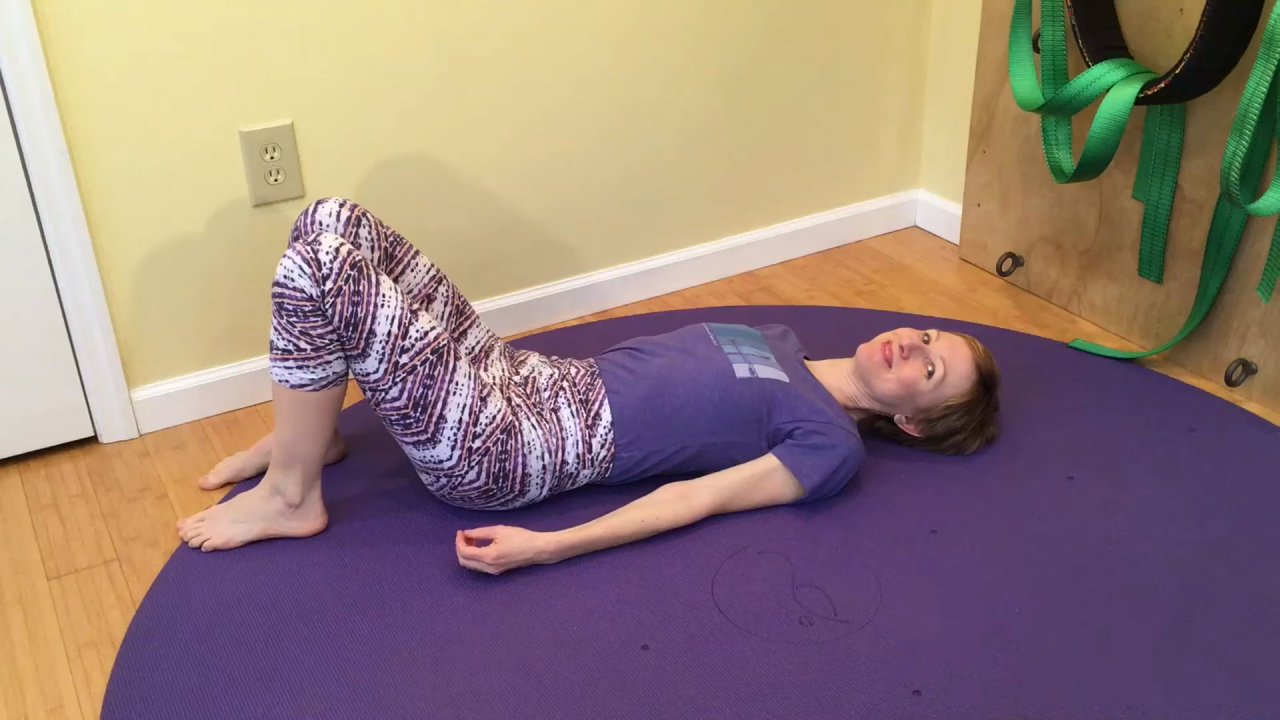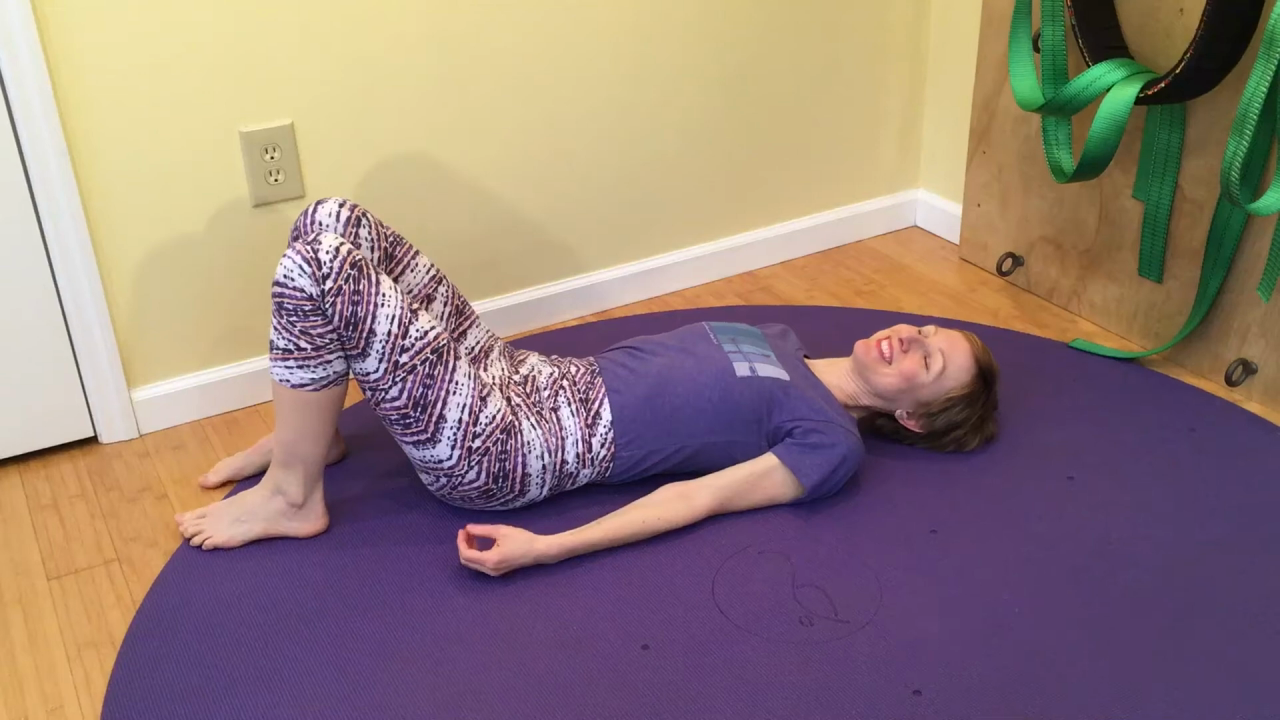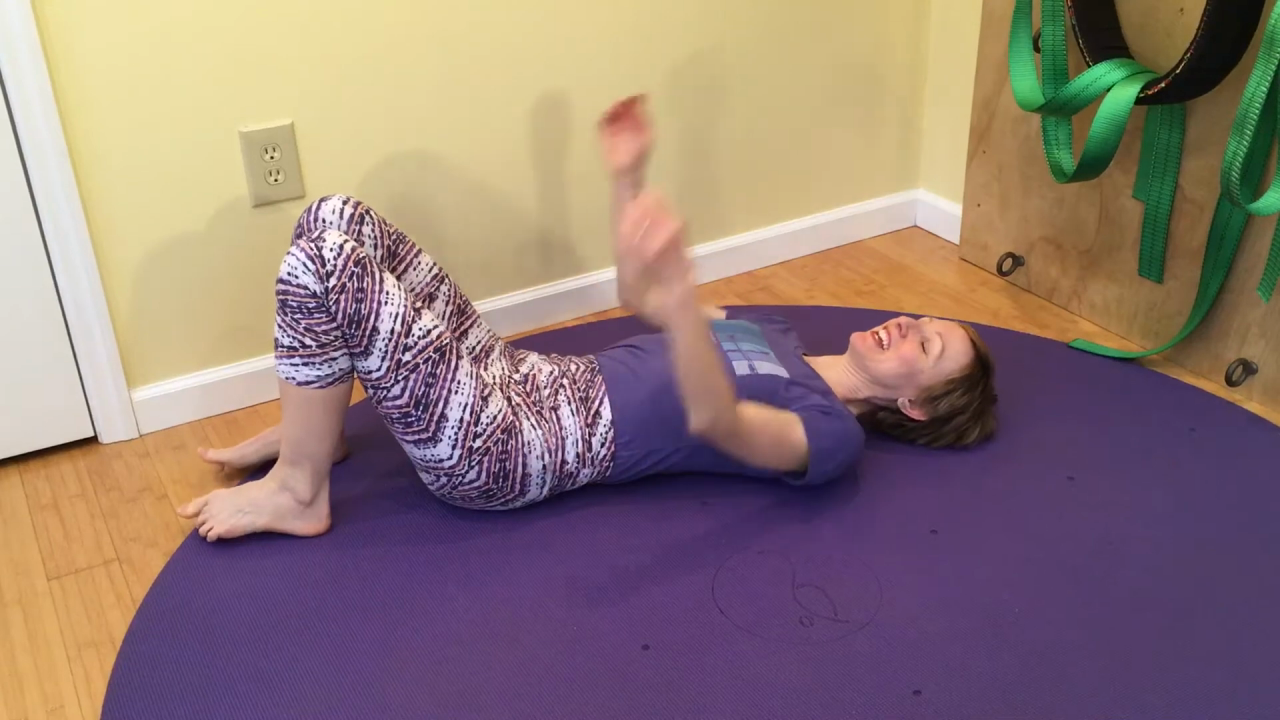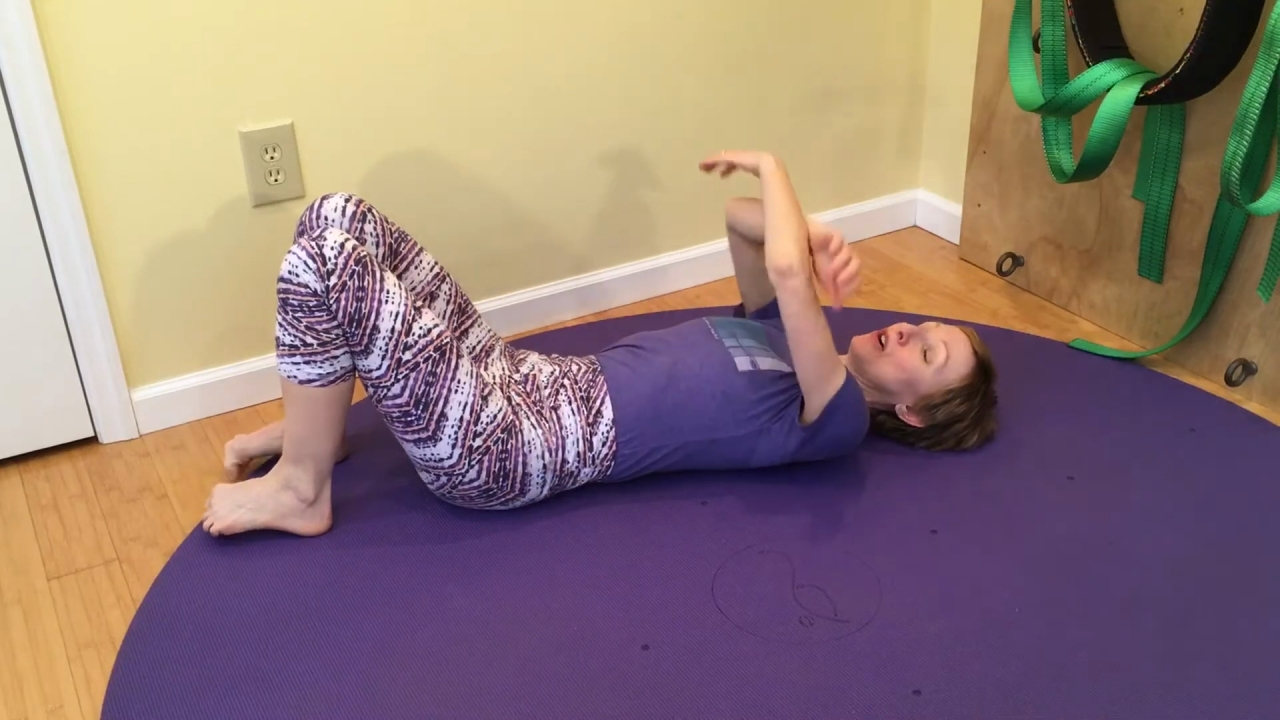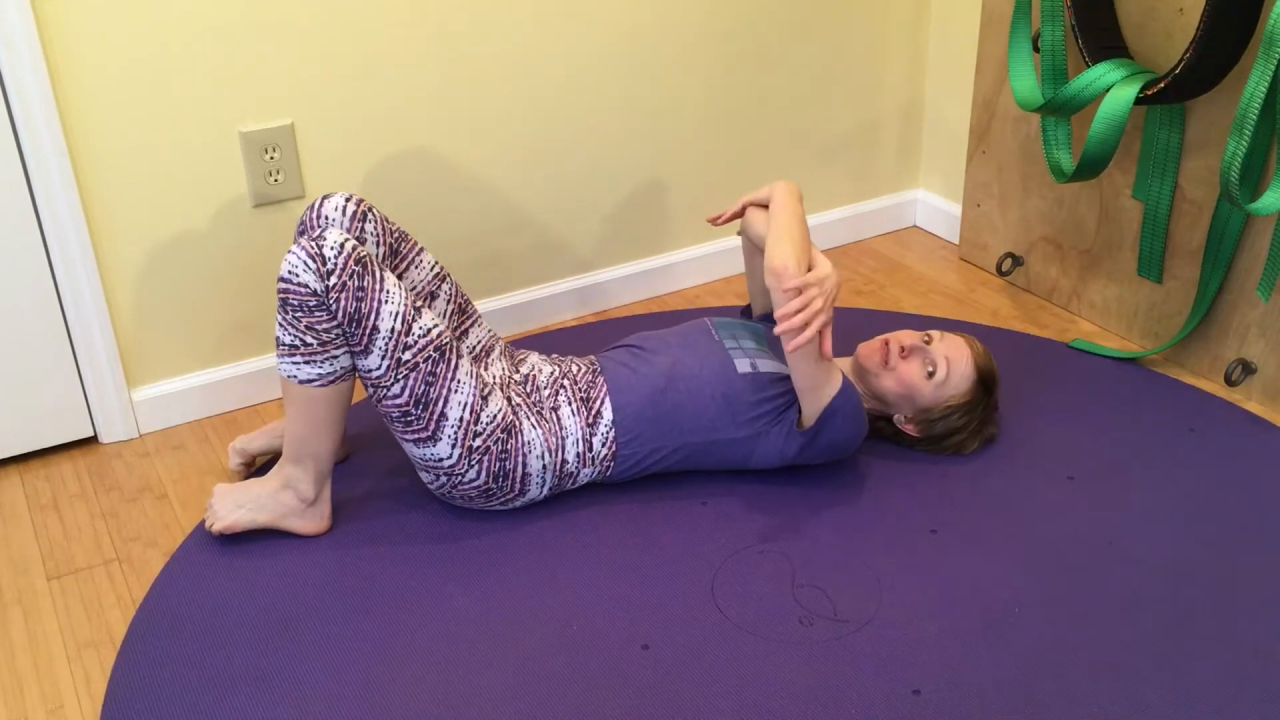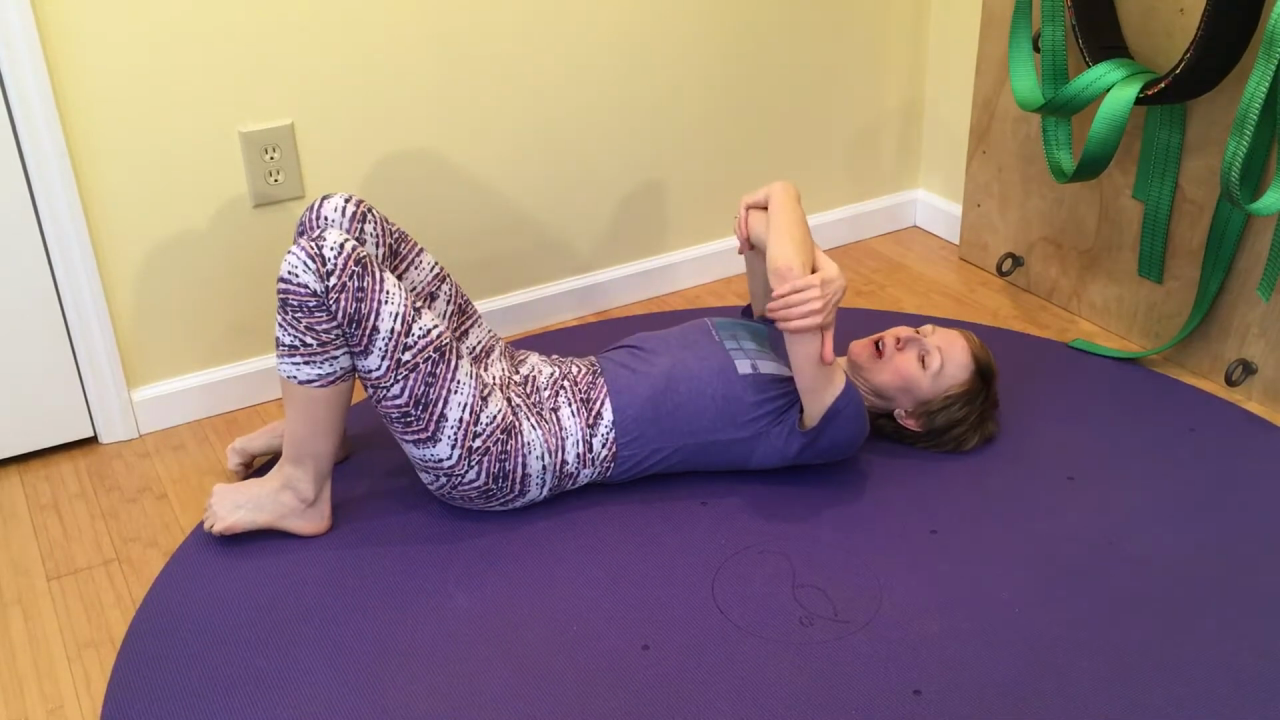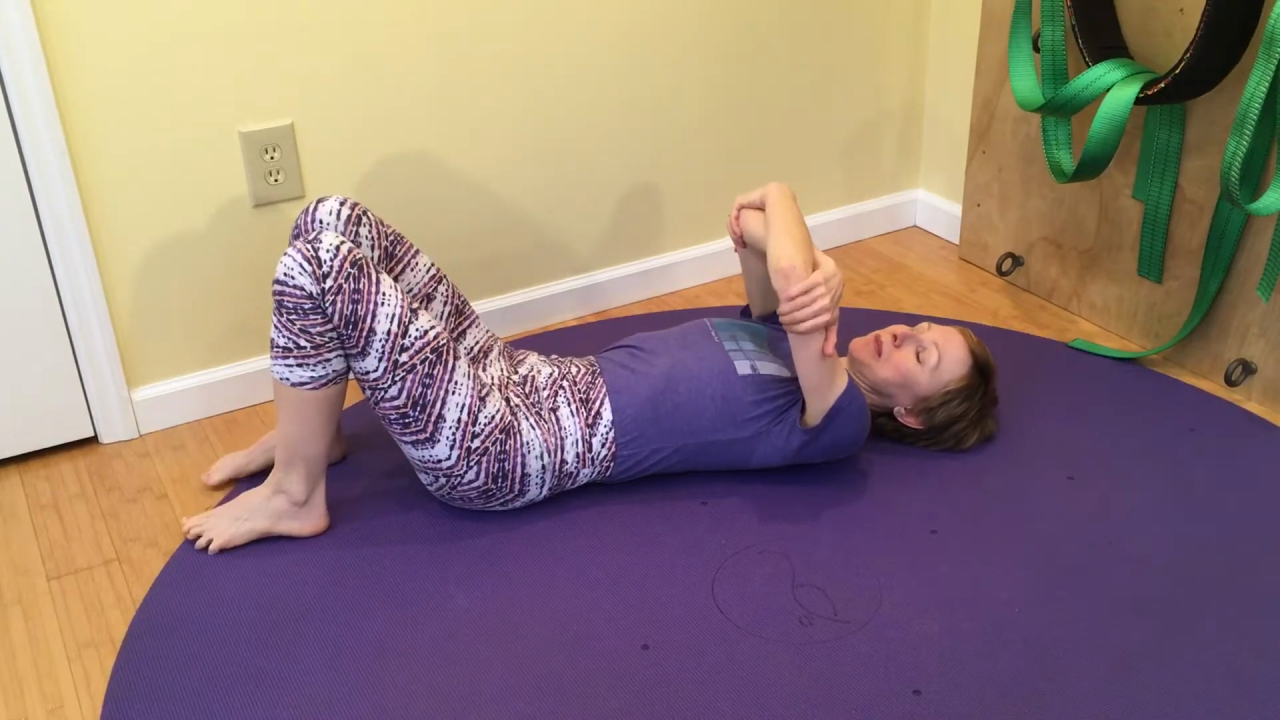
dt=0.5s
person 1, frame 1
left shoulder: (831, 446)
right shoulder: (785, 349)
left elbow: (697, 497)
left wrist: (542, 548)
left hip: (505, 452)
right hip: (534, 383)
left knee: (317, 264)
right knee: (333, 222)
left ankle: (289, 496)
right ankle: (306, 434)
person 1, frame 2
left shoulder: (832, 444)
right shoulder: (783, 341)
left elbow: (695, 500)
left wrist: (545, 548)
left hip: (508, 450)
right hip: (532, 382)
left knee: (317, 265)
right knee: (333, 222)
left ankle: (290, 499)
right ankle: (305, 434)
person 1, frame 3
left shoulder: (831, 437)
right shoulder: (781, 336)
left elbow: (712, 422)
right elbow: (641, 302)
left wrist: (679, 284)
right wrist: (628, 179)
left hip: (503, 452)
right hip: (530, 381)
left knee: (323, 260)
right knee: (338, 218)
left ankle: (296, 492)
right ankle: (305, 423)
person 1, frame 4
left shoulder: (836, 418)
right shoulder: (791, 335)
left elbow: (789, 270)
right elbow: (743, 222)
left wrist: (771, 166)
right wrist: (822, 240)
left hip: (507, 448)
right hip: (533, 384)
left knee: (324, 260)
right knee: (342, 217)
left ankle: (300, 490)
right ankle: (311, 425)
person 1, frame 5
left shoulder: (835, 422)
right shoulder: (796, 340)
left elbow: (781, 267)
right elbow: (762, 233)
left wrist: (785, 198)
right wrist: (819, 274)
left hip: (504, 450)
right hip: (530, 381)
left knee: (324, 258)
right knee: (339, 218)
left ankle: (299, 490)
right ankle: (312, 423)
person 1, frame 6
left shoulder: (837, 423)
right shoulder: (794, 342)
left elbow: (785, 239)
right elbow: (759, 235)
left wrist: (790, 224)
right wrist: (823, 277)
left hip: (506, 449)
right hip: (529, 382)
left knee: (322, 262)
right knee: (339, 218)
left ankle: (299, 492)
right ankle: (312, 425)
person 1, frame 7
left shoulder: (838, 423)
right shoulder: (797, 342)
left elbow: (792, 267)
right elbow: (768, 259)
left wrist: (800, 253)
right wrist: (821, 273)
left hip: (506, 450)
right hip: (526, 380)
left knee: (317, 261)
right knee: (334, 220)
left ankle: (294, 494)
right ankle: (311, 429)
